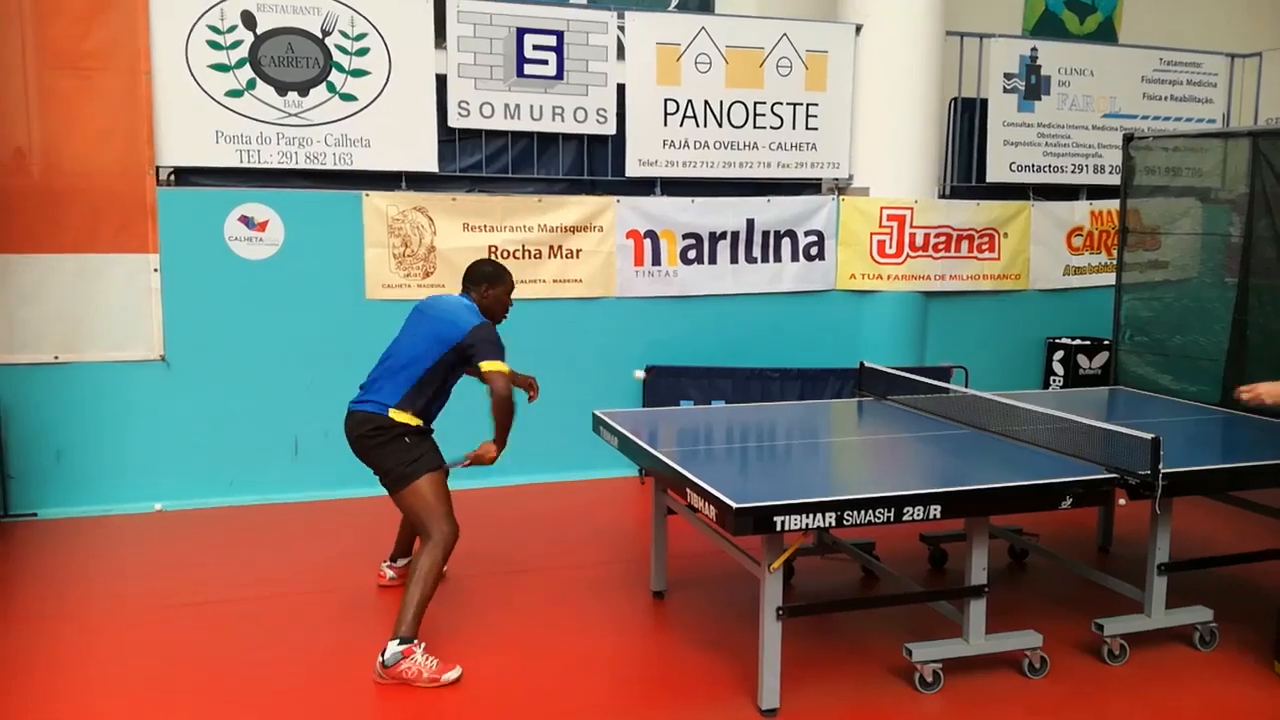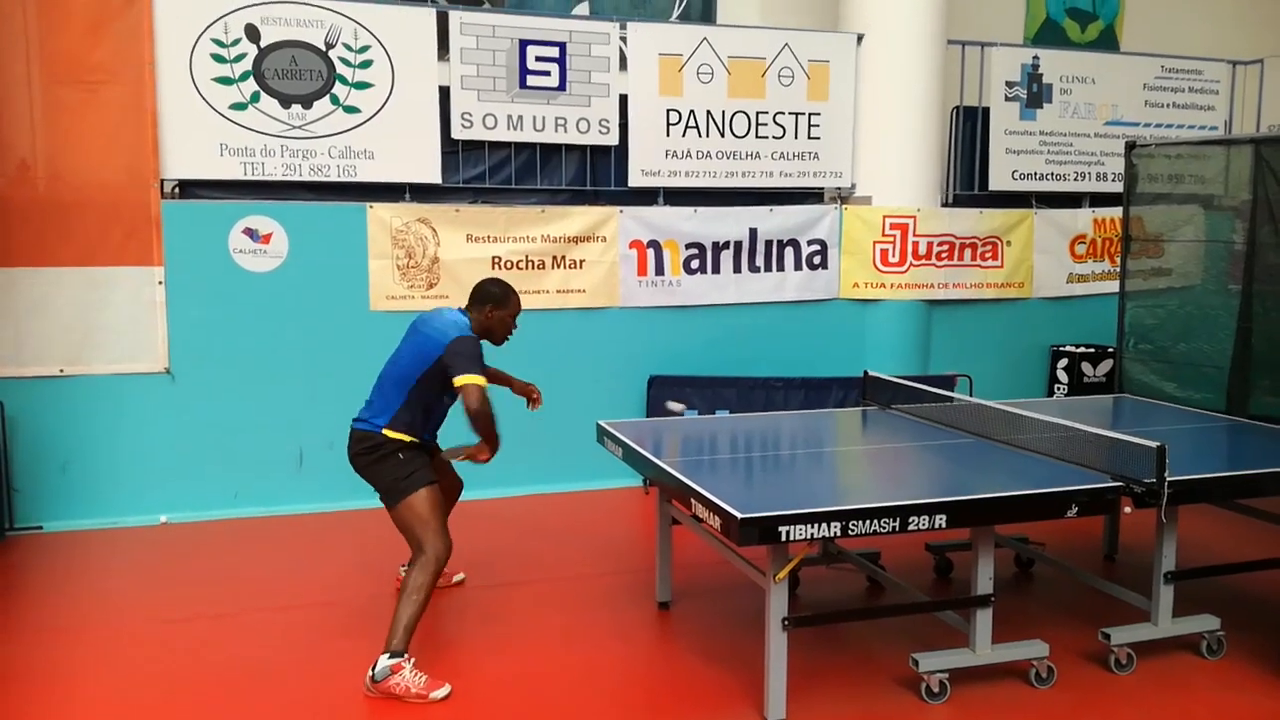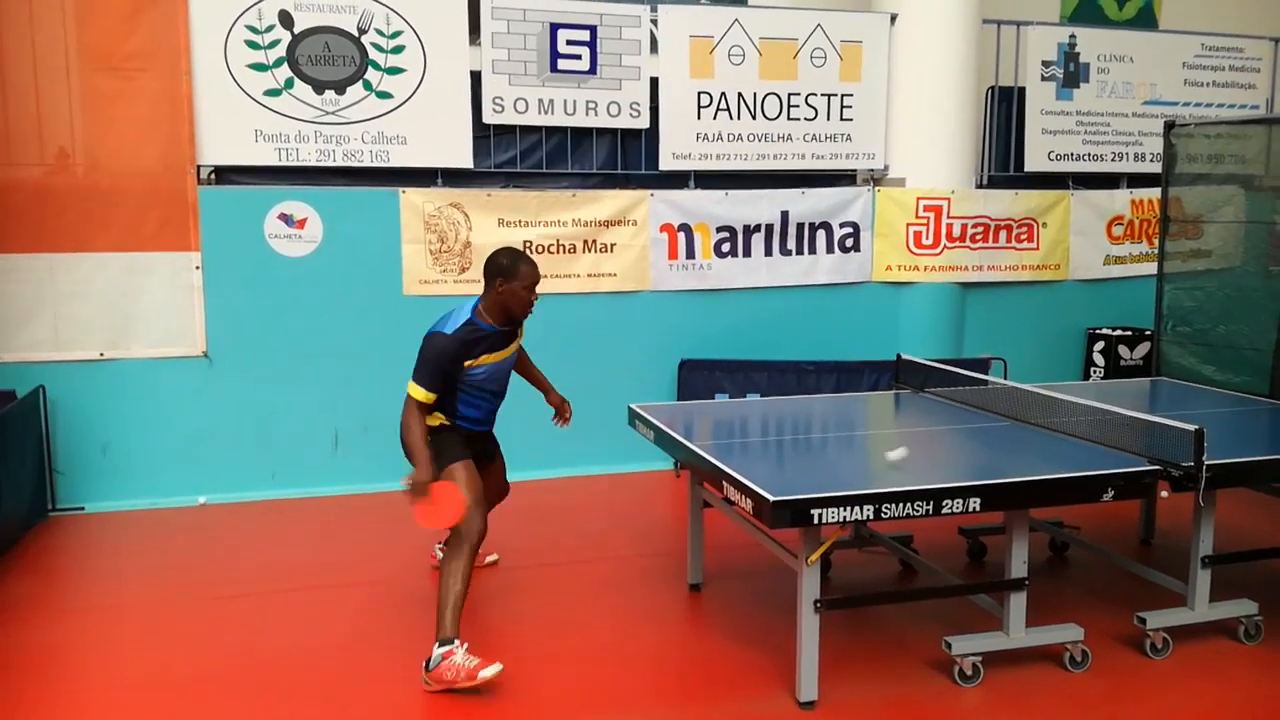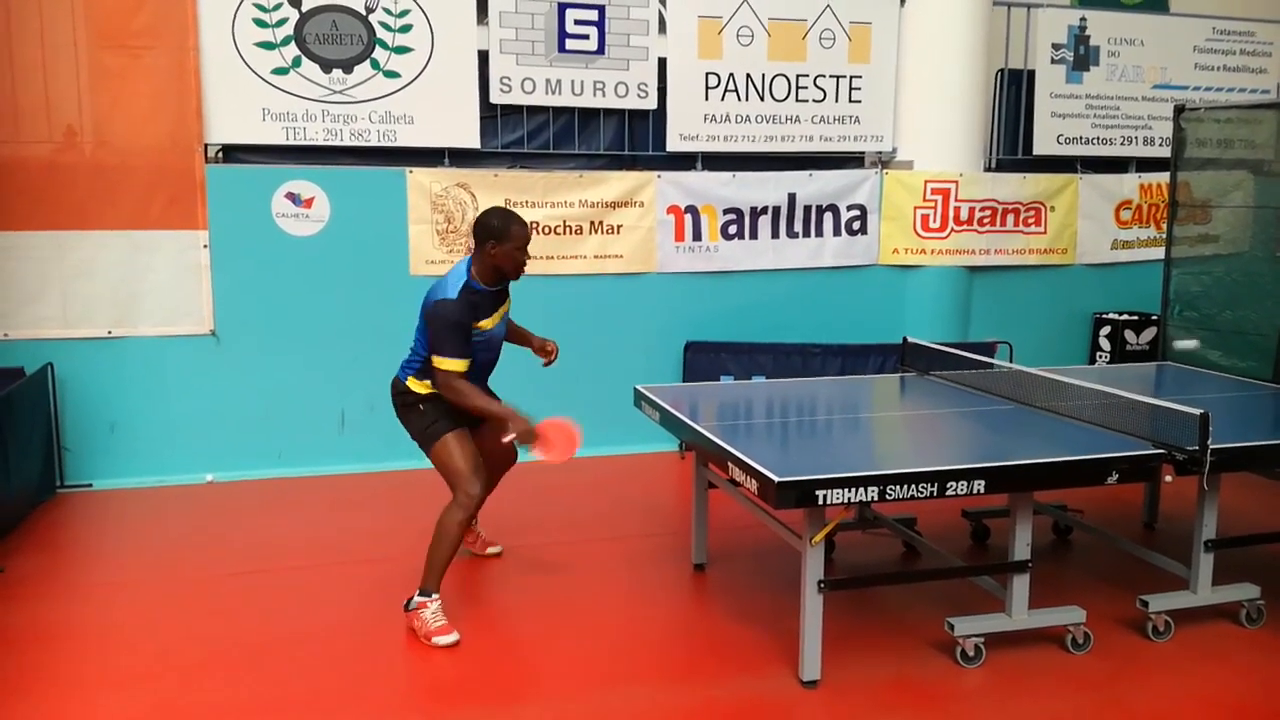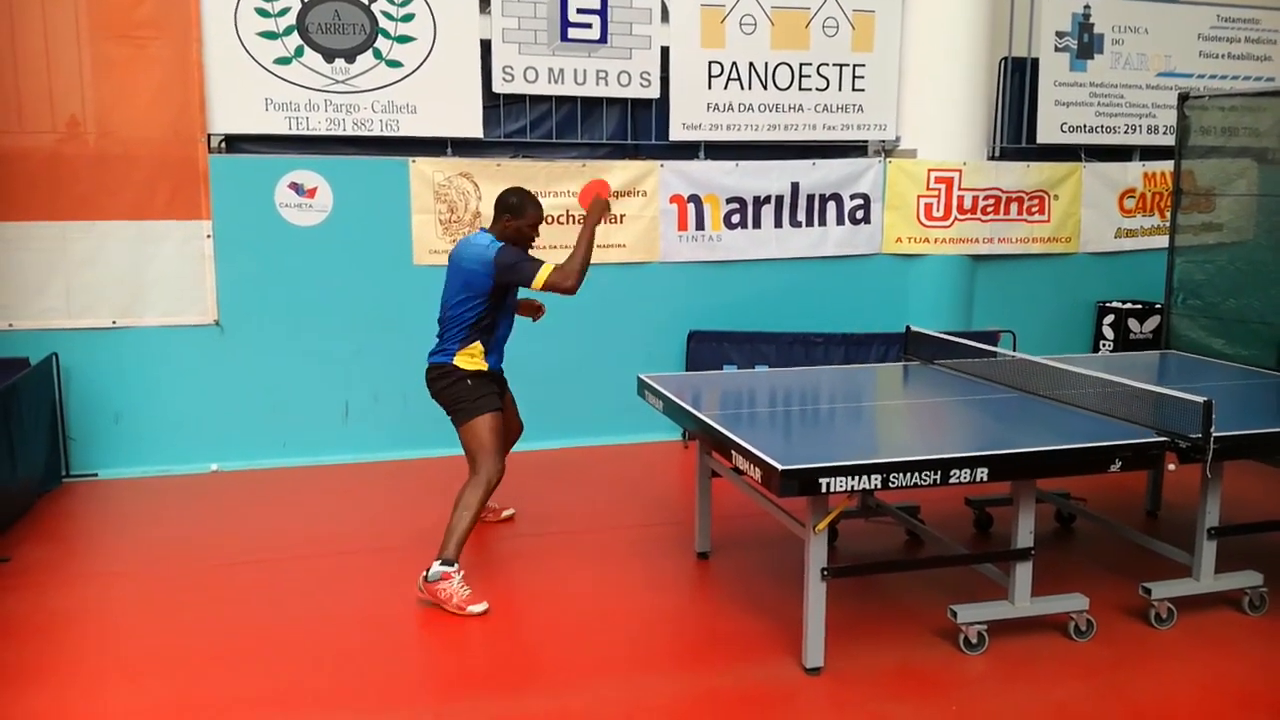
dt=0.7s
person 1, frame 1
left shoulder: (435, 306)
right shoulder: (479, 328)
right elbow: (501, 393)
left wrist: (513, 377)
right wrist: (497, 442)
left hip: (369, 418)
right hip: (387, 427)
left knee: (432, 478)
right knee: (441, 533)
left ankle: (399, 563)
right ankle: (400, 652)
person 1, frame 2
left shoulder: (440, 318)
right shoulder: (463, 340)
right elbow: (475, 403)
left wrist: (516, 385)
right wrist: (491, 442)
left hip: (401, 437)
right hip: (392, 445)
left knee: (447, 488)
right knee: (435, 548)
left ankle: (420, 574)
right ankle: (392, 664)
person 1, frame 3
left shoulder: (509, 317)
right shoulder: (448, 338)
right elbow: (414, 410)
left wrist: (549, 390)
right wrist: (423, 466)
left hip: (473, 429)
right hip: (439, 431)
left knee: (495, 490)
right knee: (470, 525)
left ankle: (448, 549)
right ankle: (445, 653)
person 1, frame 4
left shoulder: (497, 279)
right shoulder: (451, 303)
right elbow: (449, 385)
left wrist: (532, 342)
right wrist: (511, 417)
left hip: (468, 391)
right hip: (428, 397)
left knee: (502, 458)
right knee: (470, 492)
left ankle: (463, 530)
right ankle: (424, 601)
person 1, frame 5
left shoulder: (471, 246)
right shoulder: (501, 257)
right elbow: (569, 282)
left wrist: (518, 306)
right wrist: (591, 220)
left hip: (469, 367)
right hip: (461, 374)
left knee: (510, 429)
right knee: (487, 470)
left ankle: (476, 504)
right ankle: (442, 573)
